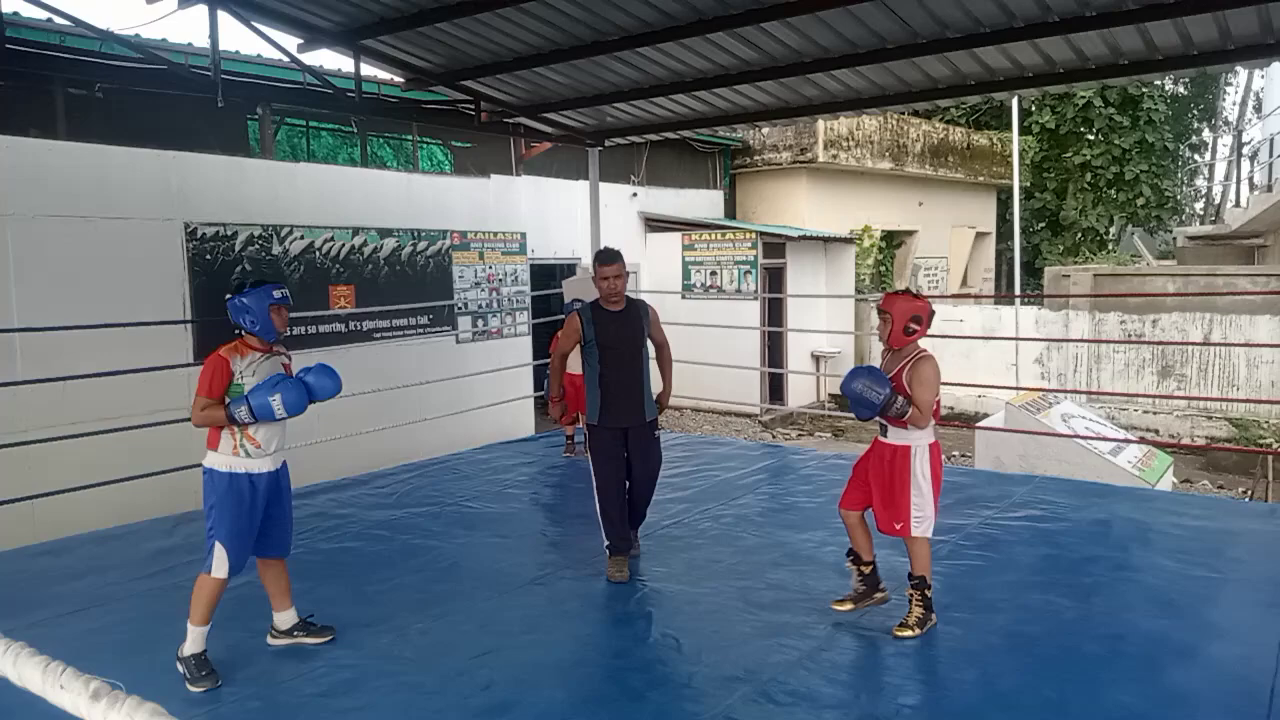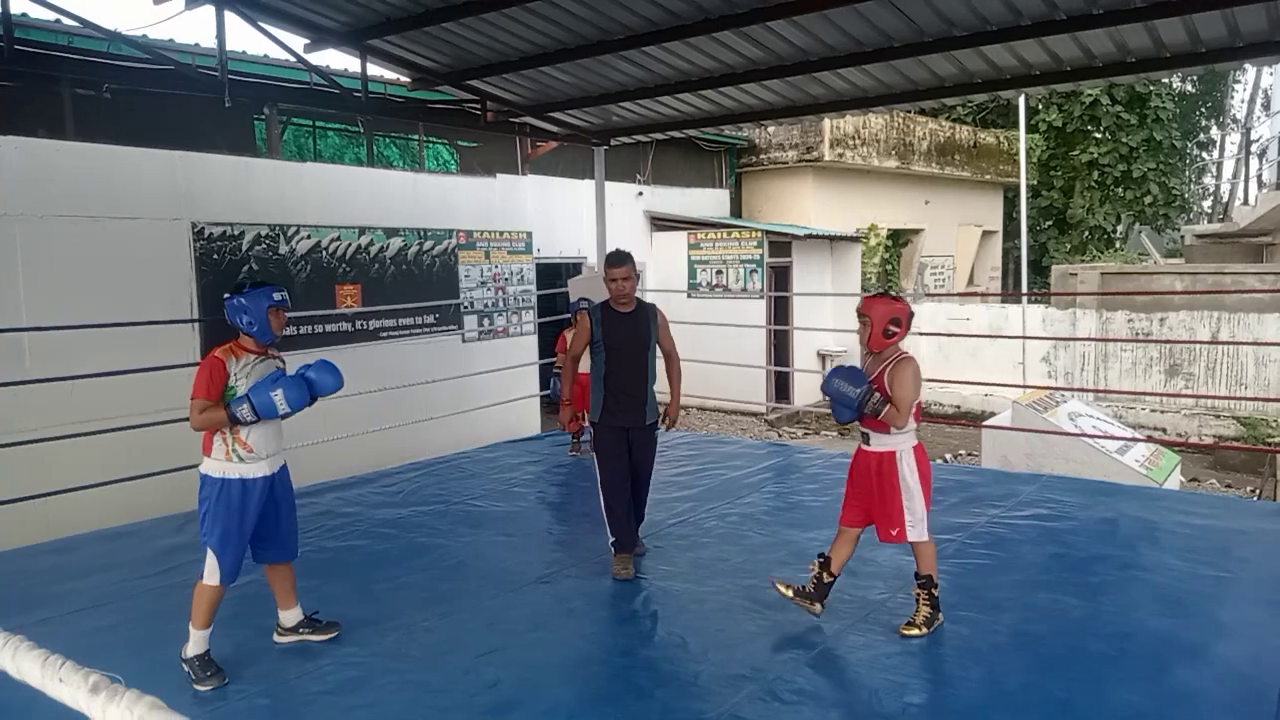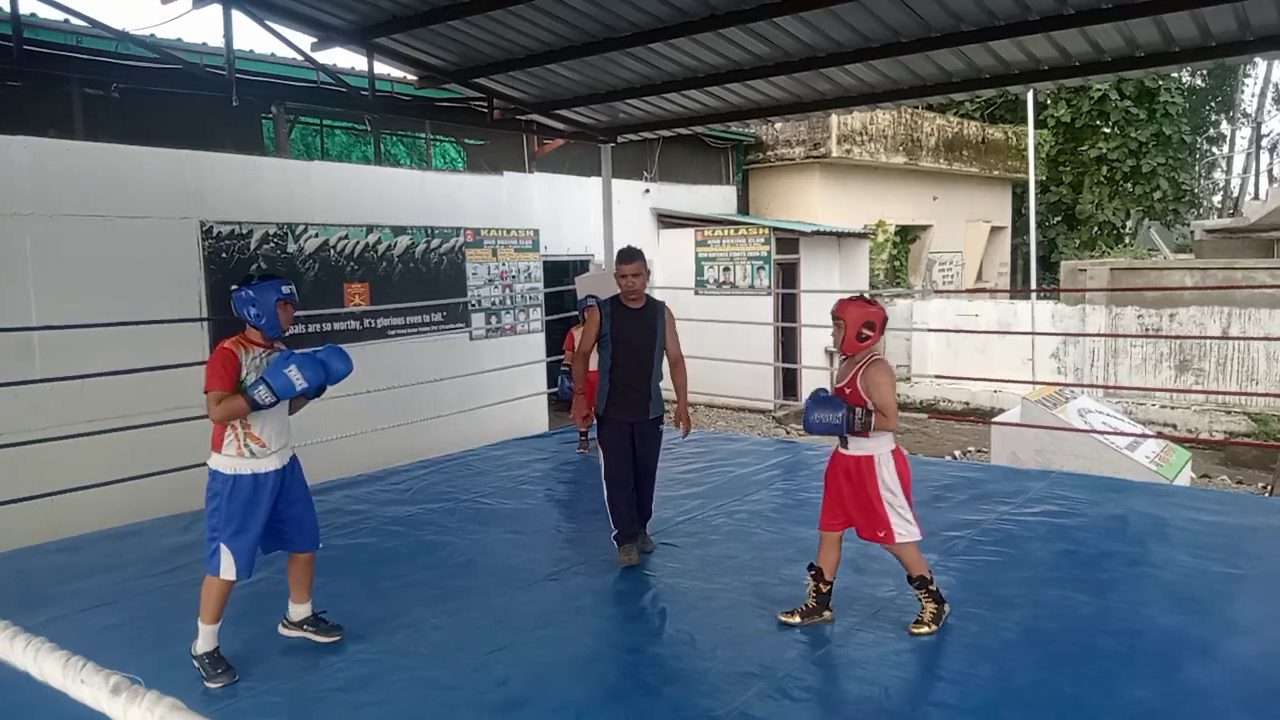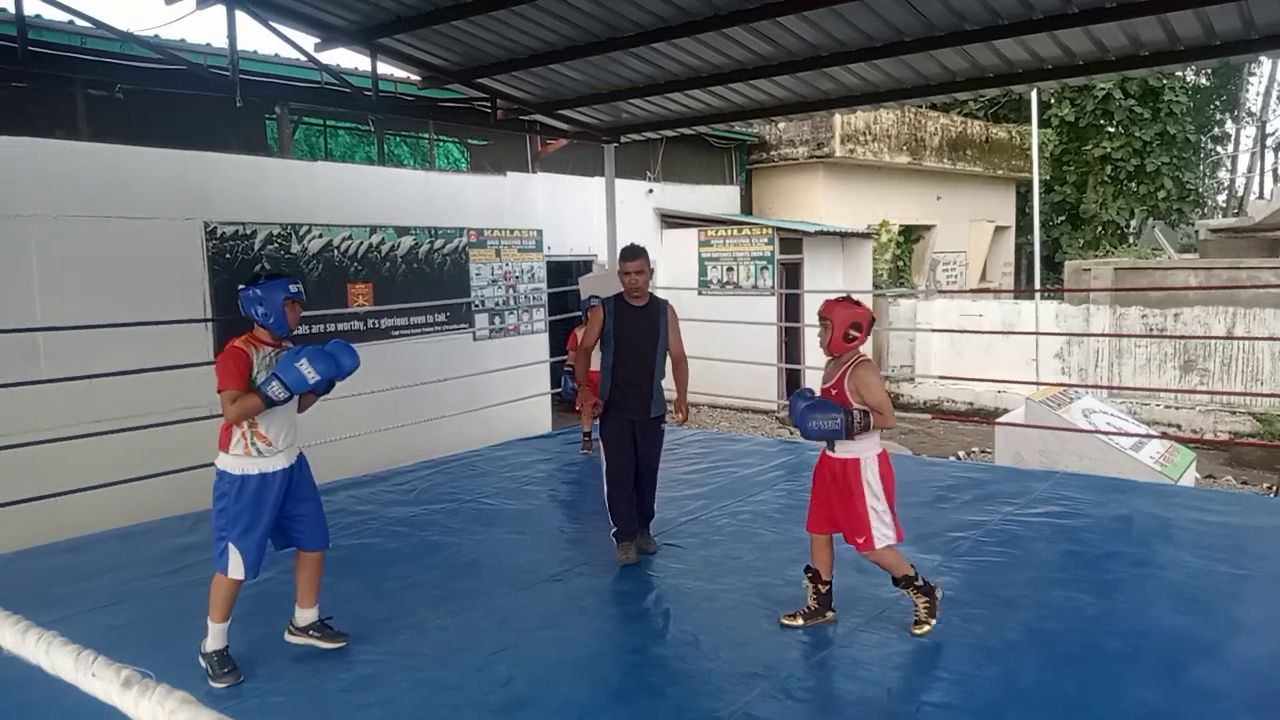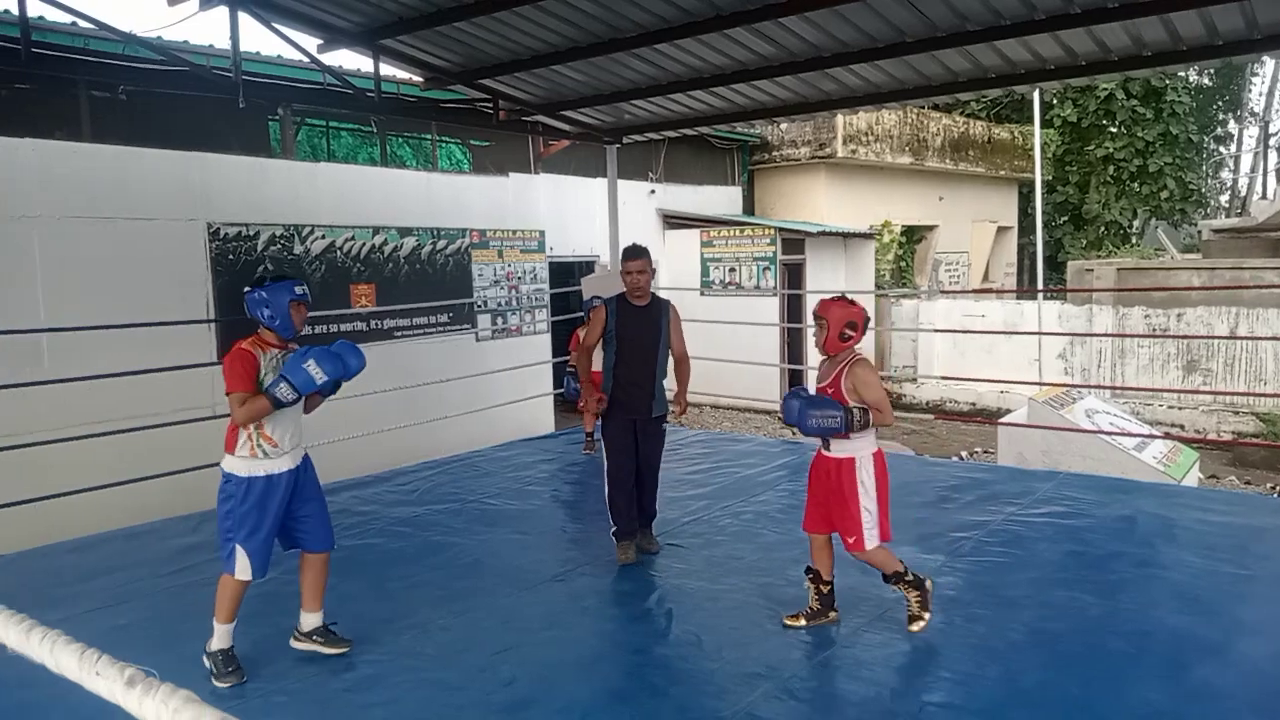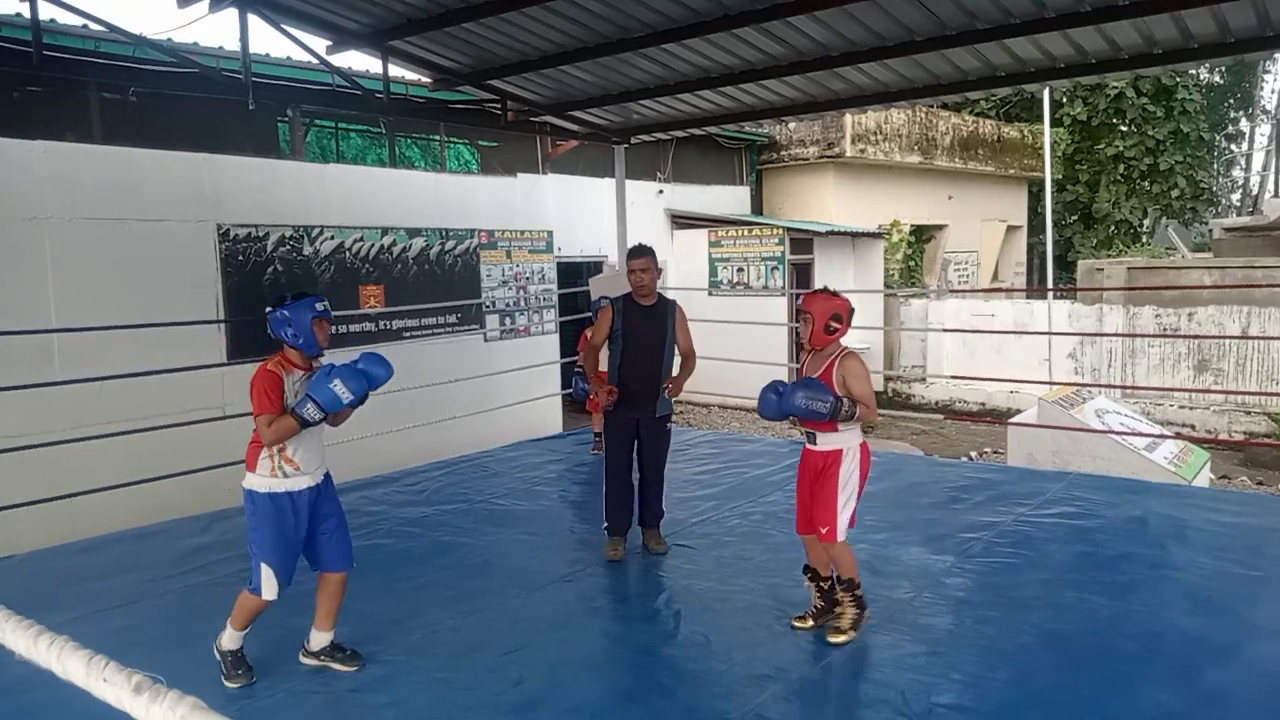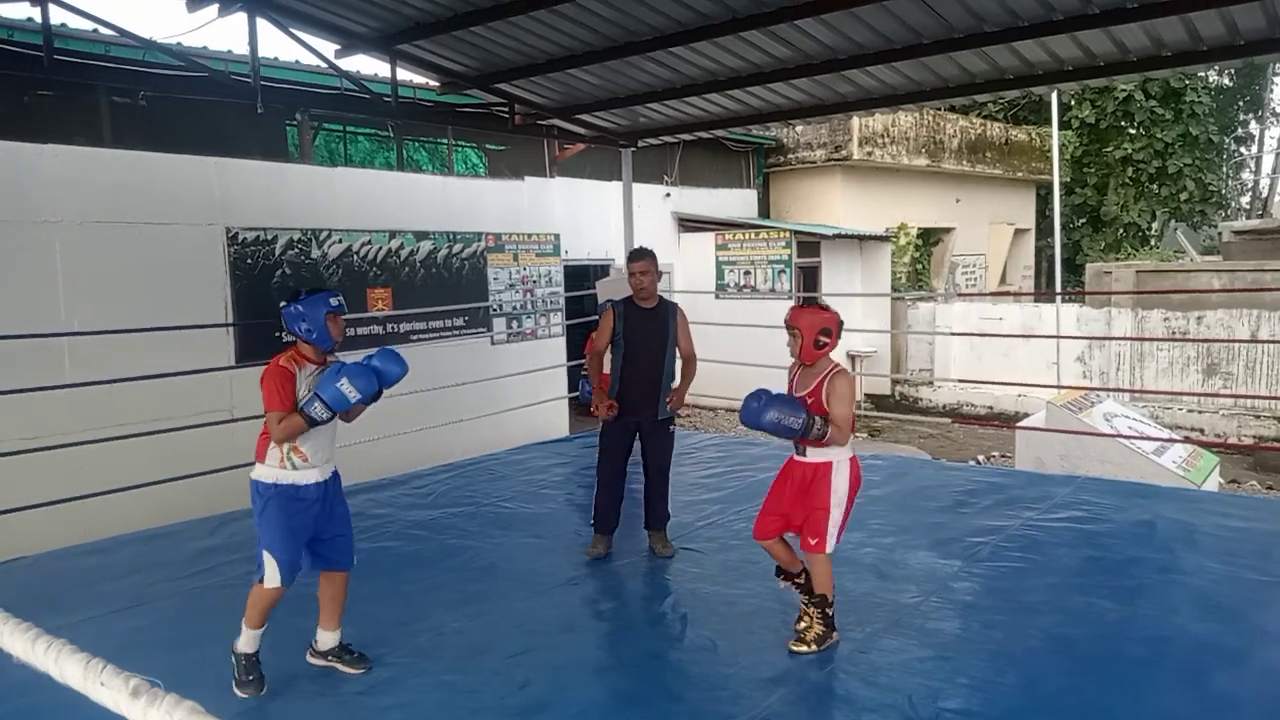
dt=0.1s
person 1, frame 1
left shoulder: (281, 358)
right shoulder: (224, 360)
right elbow: (200, 415)
left wrist: (304, 393)
right wrist: (249, 409)
left hip: (271, 469)
right hip: (231, 474)
left knee: (273, 551)
right knee: (221, 564)
left ankle: (286, 624)
right ankle: (191, 650)
person 1, frame 2
left shoulder: (275, 360)
right shoulder: (219, 361)
right elbow: (198, 418)
left wrist: (305, 392)
right wrist: (251, 408)
left hip: (271, 473)
right hip: (227, 479)
left knee: (280, 553)
right knee: (218, 571)
left ankle: (291, 622)
right ankle: (195, 650)
person 1, frame 3
left shoulder: (281, 352)
right shoulder: (228, 354)
right elbow: (217, 411)
left wrist: (314, 382)
right wrist: (269, 388)
left hip: (282, 466)
right hip: (238, 475)
left knee: (303, 545)
right knee: (227, 566)
left ankle: (299, 617)
right ankle: (205, 647)
person 1, frame 4
left shoulder: (289, 351)
right shoulder: (238, 353)
right elbow: (233, 410)
left wrist: (323, 379)
right wrist: (281, 384)
left hip: (289, 465)
right hip: (245, 474)
left knee: (313, 544)
right knee: (235, 564)
left ankle: (305, 622)
right ankle: (214, 646)
person 1, frame 5
left shoulder: (295, 352)
right shoulder: (244, 355)
right elbow: (244, 413)
left wrist: (329, 377)
right wrist: (291, 386)
left hip: (294, 467)
right hip: (250, 476)
left knee: (318, 547)
right knee: (244, 564)
left ankle: (311, 627)
right ankle: (220, 645)
person 1, frame 6
left shoulder: (318, 368)
right shoulder: (270, 376)
left elbow: (331, 420)
right elbow: (269, 433)
left wrist: (355, 393)
right wrist: (314, 404)
left hip: (314, 485)
right hip: (272, 492)
left knee: (336, 565)
right knee: (267, 585)
left ankle: (319, 644)
right ankle: (229, 644)
person 1, frame 7
left shoulder: (332, 361)
right shoulder: (282, 368)
left elbow: (347, 415)
right elbow: (277, 427)
left wrist: (370, 389)
right wrist: (322, 405)
left hip: (322, 480)
right hip: (279, 485)
left knee: (336, 566)
right knee: (275, 577)
left ankle: (326, 645)
right ankle: (245, 650)
person 2, frame 1
left shoulder: (924, 364)
right shoulder: (887, 355)
left elbow: (922, 417)
left wrist: (886, 398)
right wrist: (868, 401)
left hip: (913, 453)
right hip: (884, 446)
left knee: (912, 531)
right knee: (850, 510)
left ankle: (922, 607)
right ankle: (869, 584)
person 2, frame 2
left shoulder: (905, 367)
right shoulder: (869, 359)
left elbow: (899, 418)
left wrist: (865, 398)
right wrist: (847, 404)
left hip: (899, 458)
right hip: (868, 453)
left knee: (913, 532)
right knee: (849, 525)
left ankle: (929, 605)
right ankle: (816, 593)
person 2, frame 3
left shoulder: (877, 370)
right shoulder: (847, 364)
left elbow: (889, 420)
left wrist: (848, 419)
right wrist: (822, 411)
left hip: (876, 462)
right hip: (846, 457)
left knee: (894, 536)
right knee: (829, 530)
left ankle: (933, 602)
right ankle: (818, 604)
person 2, frame 4
left shoulder: (863, 371)
right shoulder: (833, 365)
left elbow: (888, 418)
left wrist: (847, 422)
right wrist: (812, 411)
left hip: (862, 464)
right hip: (832, 460)
left knee: (871, 544)
right knee: (819, 532)
left ankle: (924, 593)
right ankle: (820, 605)
person 2, frame 5
left shoulder: (861, 368)
right shoulder: (829, 365)
left elbow: (886, 414)
left wrist: (846, 416)
right wrist: (807, 410)
left hip: (859, 463)
right hip: (828, 458)
left knee: (860, 544)
right knee: (817, 532)
left ankle: (914, 586)
right ankle: (822, 604)
person 2, frame 6
left shoulder: (849, 363)
right shoulder: (808, 358)
left elbow: (870, 412)
left wrist: (835, 407)
right wrist: (786, 403)
left hip: (844, 455)
right hip: (813, 453)
left knee: (829, 537)
right knee: (809, 533)
left ankle: (854, 603)
right ankle: (827, 602)
person 2, frame 7
left shoulder: (838, 380)
right shoulder: (796, 370)
left elbow: (841, 435)
left wrist: (805, 424)
right wrist: (769, 412)
left hip: (832, 469)
right hip: (799, 465)
left knee: (816, 548)
right knee: (765, 533)
left ankle: (824, 622)
right ankle: (813, 594)
person 3, frame 1
left shoulder: (644, 312)
right shoulder: (581, 318)
left elbow: (662, 348)
right elbow: (560, 356)
left wrist: (666, 388)
right wrist: (556, 398)
left hip: (642, 414)
right hip: (602, 418)
left knee: (646, 476)
right knee: (609, 485)
left ankle: (630, 531)
right ankle: (617, 551)
person 3, frame 2
left shoulder: (653, 315)
right shoulder: (591, 318)
left elbow: (670, 357)
right elbow: (572, 358)
left wrist: (674, 400)
right wrist: (566, 402)
left hip: (645, 416)
right hip: (606, 417)
left knee: (640, 480)
right knee: (614, 483)
left ankle: (631, 532)
right ankle: (622, 549)
person 3, frame 3
left shoulder: (661, 313)
right shoulder: (601, 312)
left elbow: (675, 358)
right elbow: (582, 354)
left wrist: (682, 403)
right wrist: (579, 396)
left hip: (650, 410)
right hip: (611, 411)
left knee: (645, 473)
right knee: (617, 475)
left ankle: (640, 528)
right ankle: (626, 540)
person 3, frame 4
left shoulder: (664, 311)
right shoulder: (604, 310)
left elbow: (678, 357)
right elbow: (584, 350)
left wrist: (682, 397)
right wrist: (585, 388)
left hip: (652, 409)
right hip: (613, 408)
left knee: (647, 472)
right knee: (618, 473)
left ankle: (643, 528)
right ankle: (625, 538)
person 3, frame 5
left shoulder: (666, 311)
right shoulder: (606, 309)
left elbow: (680, 357)
right elbow: (585, 349)
left wrist: (681, 390)
right wrist: (587, 386)
left hip: (653, 408)
right hip: (615, 408)
left knee: (648, 470)
right knee: (619, 473)
left ankle: (643, 528)
right ankle: (623, 537)
person 3, frame 6
left shoulder: (672, 311)
right shoulder: (613, 309)
left elbow: (688, 353)
right elbow: (592, 348)
left wrist: (680, 378)
right wrist: (596, 382)
left hip: (657, 407)
right hip: (619, 406)
left knee: (654, 470)
right knee: (617, 470)
left ankle: (651, 528)
right ankle: (616, 534)
person 3, frame 7
left shoulder: (673, 314)
right shoulder: (614, 312)
left elbow: (688, 358)
right elbow: (596, 354)
left wrist: (681, 389)
right wrist: (598, 392)
left hip: (659, 411)
right hip: (620, 408)
left knee: (658, 472)
right knee: (609, 470)
left ankle: (656, 531)
right ankle: (603, 533)
